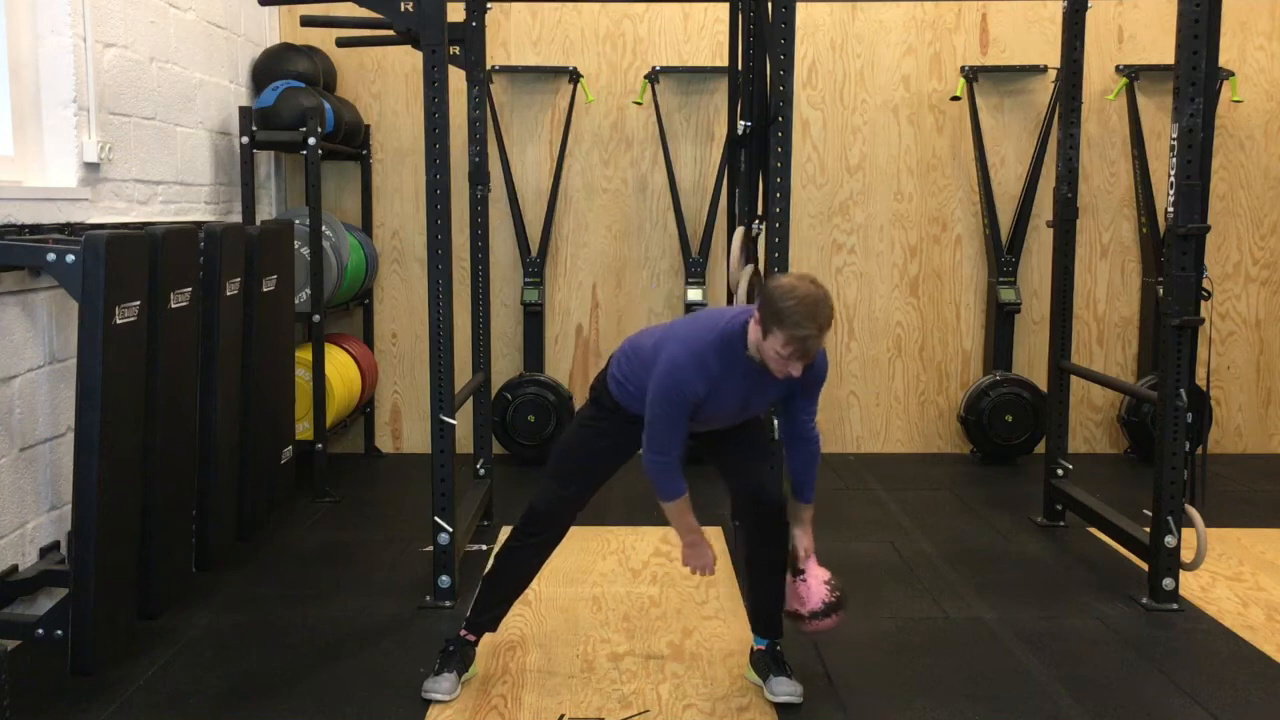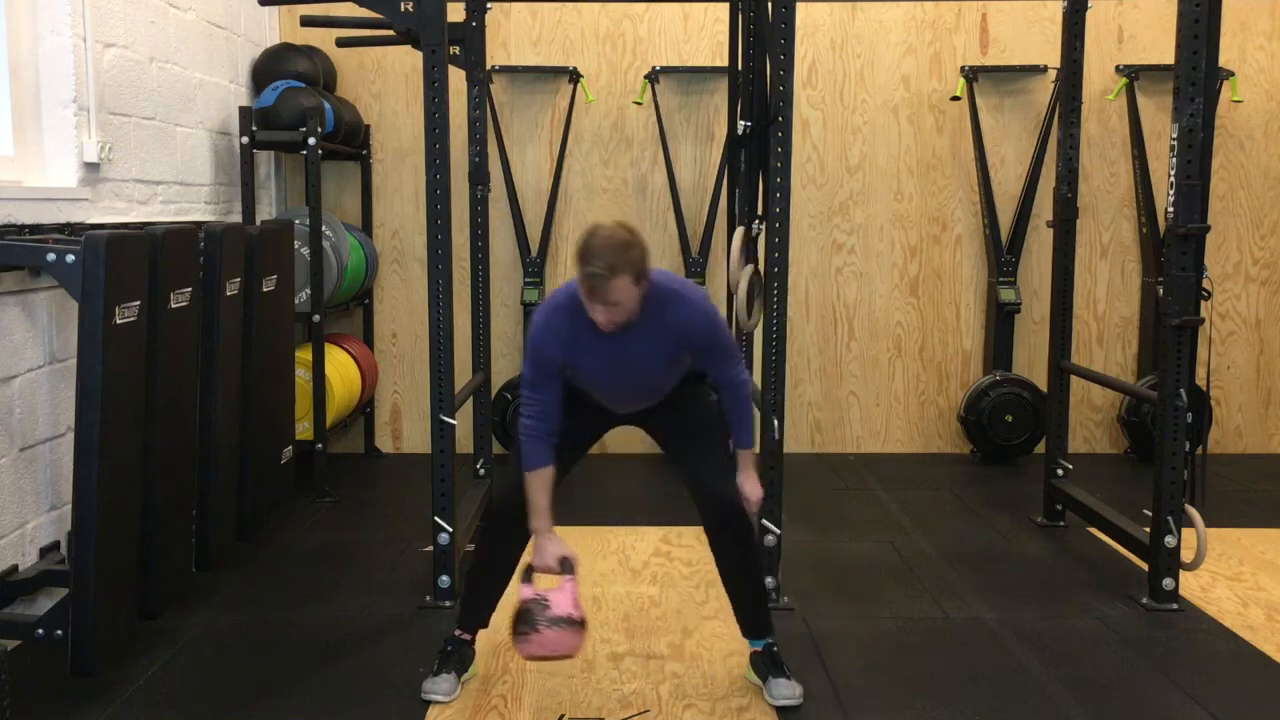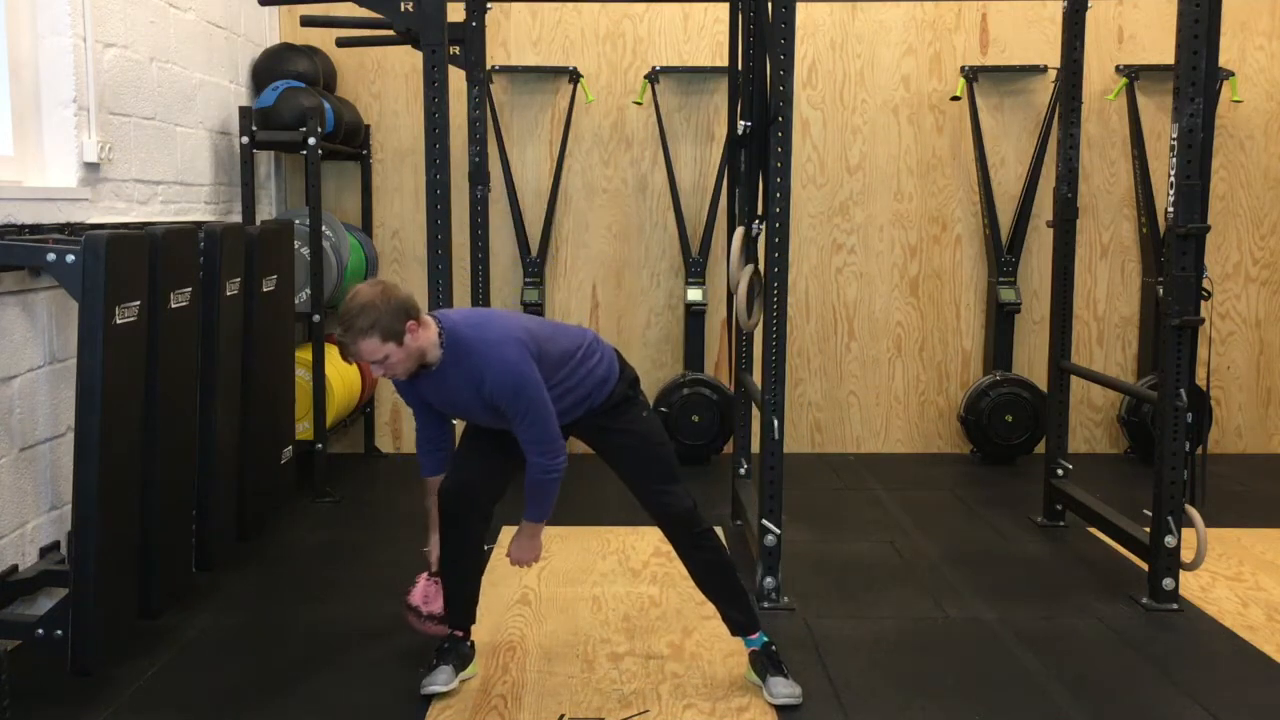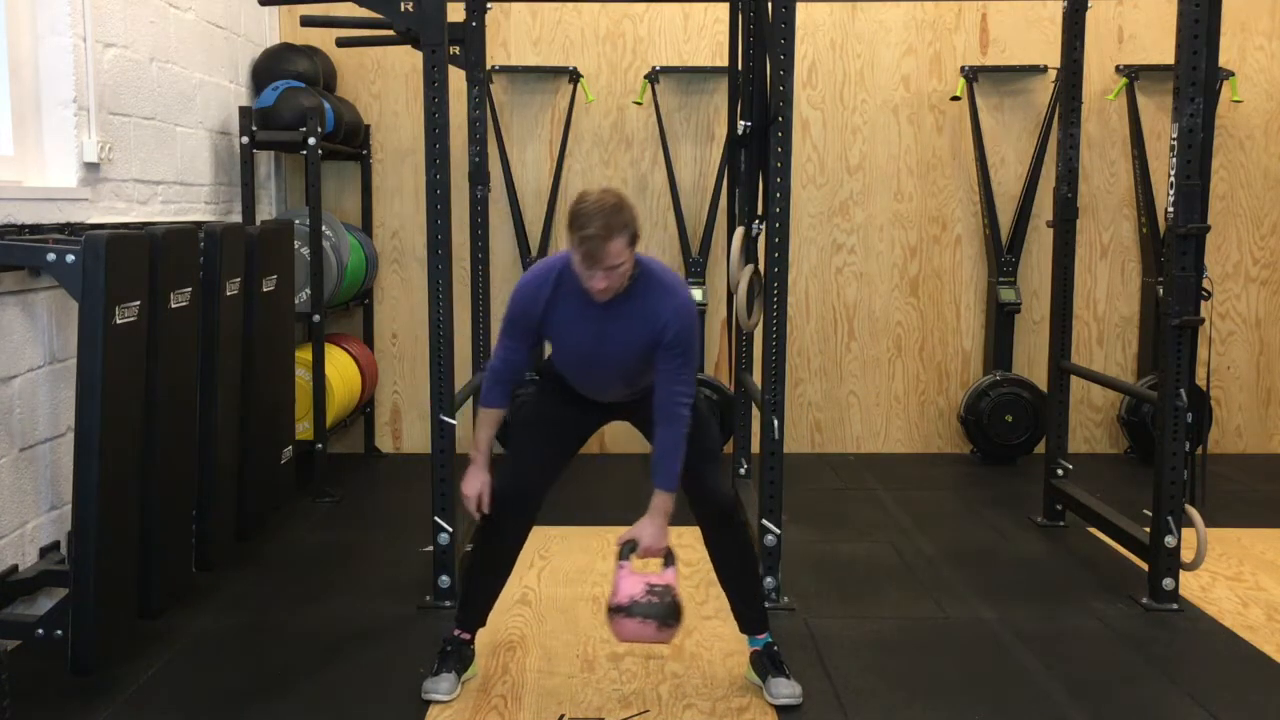
dt=1s
person 1, frame 1
left shoulder: (807, 359)
right shoulder: (692, 352)
left elbow: (801, 436)
right elbow: (661, 458)
left wrist: (802, 523)
right wrist: (693, 539)
right hip: (628, 404)
left knee: (765, 504)
right knee: (549, 512)
left ankle: (766, 650)
right ankle: (466, 641)
person 1, frame 2
left shoulder: (689, 307)
right shoulder: (553, 320)
left elbow: (734, 382)
right elbow: (536, 427)
left wrist: (745, 467)
right wrist: (543, 532)
left hip: (674, 398)
right hip: (581, 402)
left knee: (724, 504)
right knee: (512, 505)
left ankle: (763, 649)
right ankle: (462, 642)
person 1, frame 3
left shoulder: (496, 354)
right shoulder: (411, 367)
left elbow: (547, 456)
right elbow: (434, 444)
left wrist: (530, 532)
right wrist: (437, 528)
left hip: (601, 396)
left knee: (675, 511)
right knee: (460, 499)
left ankle: (757, 645)
right ankle: (458, 641)
person 1, frame 4
left shoulder: (671, 299)
right shoulder: (540, 286)
left elbow: (675, 409)
right elbow: (501, 375)
left wrist: (659, 514)
right wrist: (478, 463)
left hip: (657, 392)
right hip: (569, 394)
left knee: (718, 502)
right knee: (508, 497)
left ankle: (762, 647)
right ankle: (461, 641)
